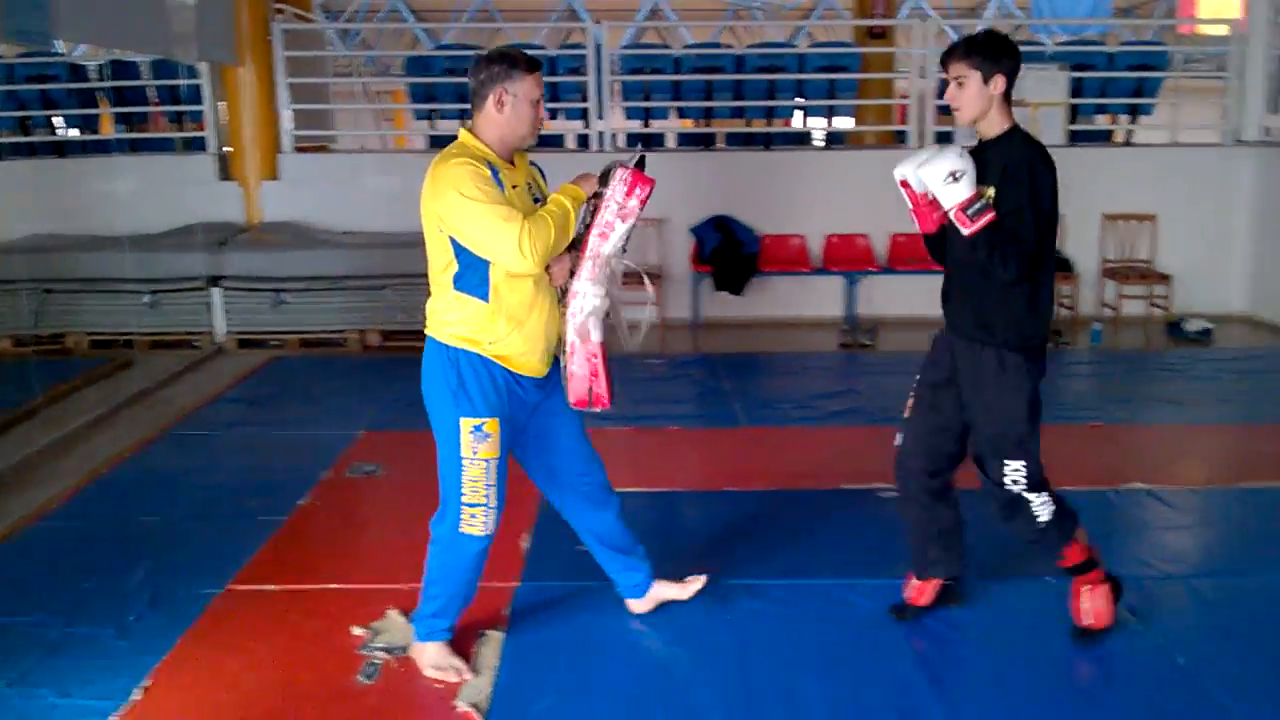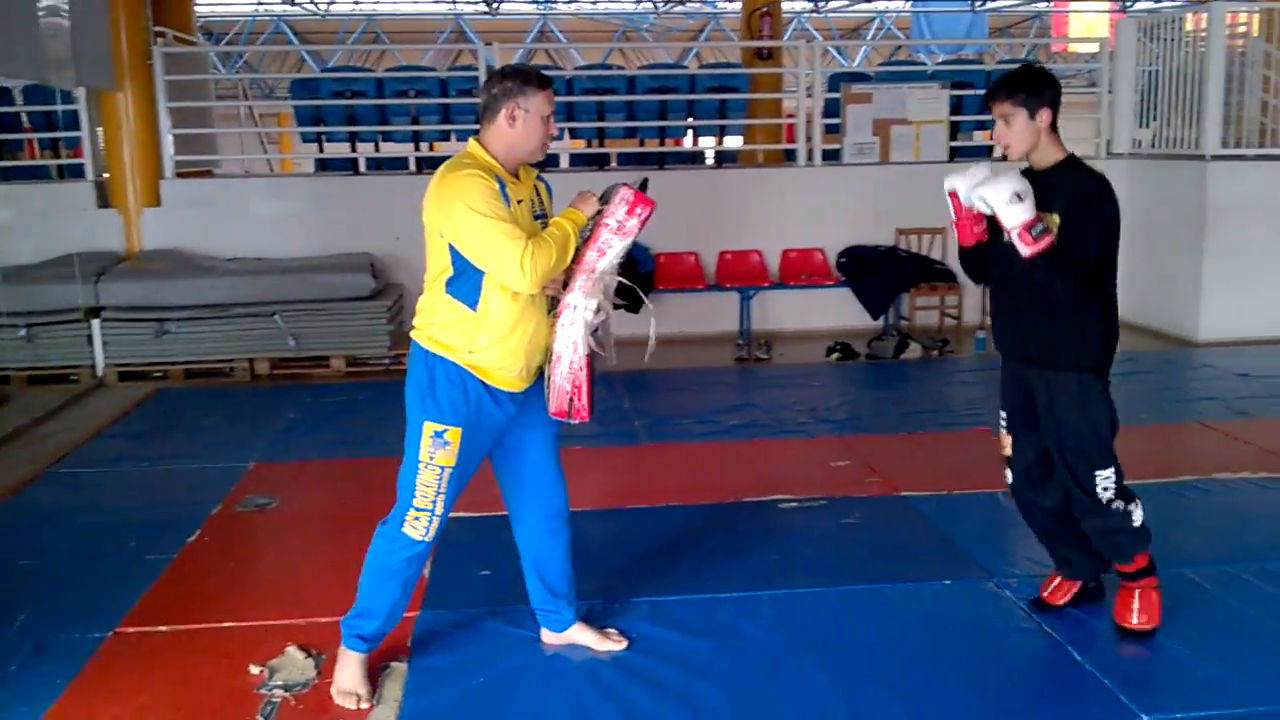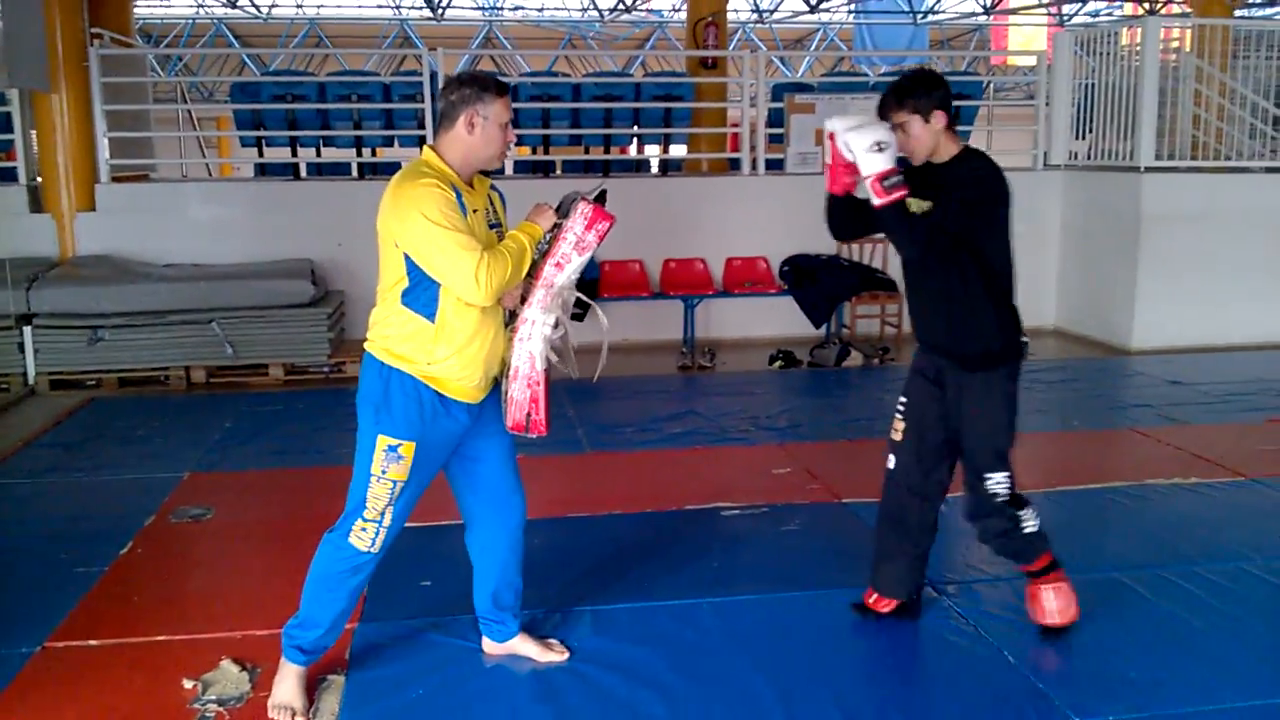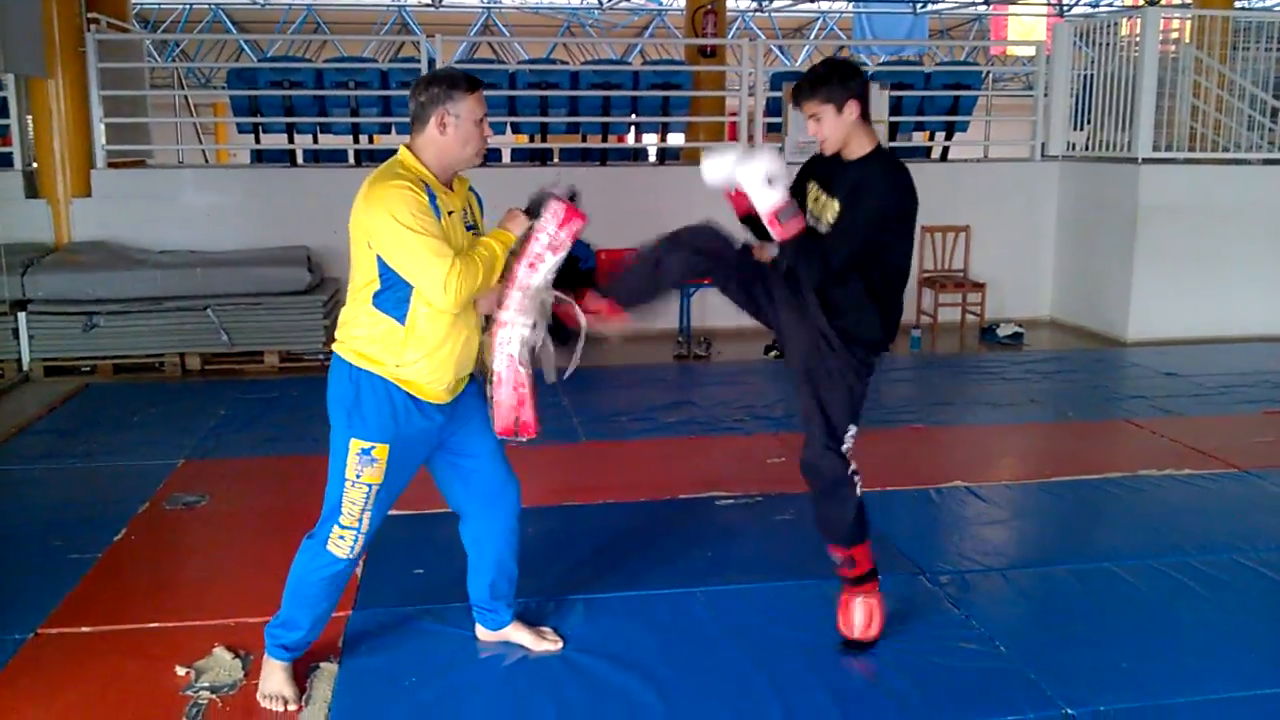
dt=0.5s
person 1, frame 1
left shoulder: (522, 167)
right shoulder: (456, 174)
right elbow: (523, 248)
left wrist: (564, 261)
right wrist: (572, 195)
left hip: (532, 365)
right hip: (471, 367)
left knee: (579, 479)
right knee: (469, 511)
left ankle: (638, 585)
right ankle: (431, 635)
person 1, frame 2
left shoulder: (528, 182)
right shoulder: (462, 184)
left elbow: (541, 269)
right elbow: (525, 267)
left wrist: (572, 267)
right wrist: (574, 218)
left hip: (520, 377)
right hip: (455, 376)
left knee: (544, 503)
right knee: (417, 519)
left ankle: (558, 621)
right ankle: (357, 644)
person 1, frame 3
left shoulder: (481, 190)
right shoulder: (418, 193)
left elbow: (497, 279)
right elbow: (481, 280)
left wrist: (527, 275)
right wrist: (530, 231)
left hip: (473, 389)
right hip: (410, 389)
left knee: (501, 512)
right knee: (366, 532)
left ankle: (501, 631)
right ankle: (296, 658)
person 1, frame 4
left shoulder: (462, 195)
right shoulder: (390, 194)
left elbow: (474, 280)
right elbow: (452, 282)
left wrist: (493, 292)
right wrist: (505, 235)
left hip: (449, 389)
right hip: (378, 390)
left knee: (494, 500)
right knee: (344, 533)
left ankle: (495, 617)
right ankle: (281, 651)
person 2, frame 1
left shoulder: (1027, 162)
right shoulder: (972, 159)
left elbow: (1012, 263)
left wrist: (966, 209)
right wrist: (931, 215)
left hip: (1007, 345)
right hip: (960, 335)
left knee: (1012, 475)
right knee: (917, 461)
left ankle: (1090, 578)
right ankle: (934, 578)
person 2, frame 2
left shoulder: (1087, 190)
right shoulder: (1015, 184)
left elbow: (1074, 286)
right elbow: (983, 271)
left wrist: (1025, 231)
right wrist: (972, 229)
left hip: (1073, 369)
right hip: (1018, 364)
left knee: (1095, 486)
right knee: (1029, 485)
left ankle: (1138, 579)
right ankle: (1079, 573)
person 2, frame 3
left shoulder: (979, 179)
right shoulder: (916, 177)
left elbow: (920, 245)
right elbow: (845, 227)
left wrist: (882, 180)
right wrist: (843, 170)
left hip: (984, 361)
right hip: (934, 357)
left knee: (989, 491)
right knee: (908, 476)
left ankle: (1045, 573)
right ankle: (894, 588)
person 2, frame 4
left shoulder: (890, 184)
right shoulder: (822, 170)
left elbow: (846, 270)
right elbow: (793, 243)
left hip: (849, 336)
right hip: (798, 303)
left knee: (828, 466)
right knee: (700, 245)
left ankle: (859, 580)
right ankle: (610, 302)
